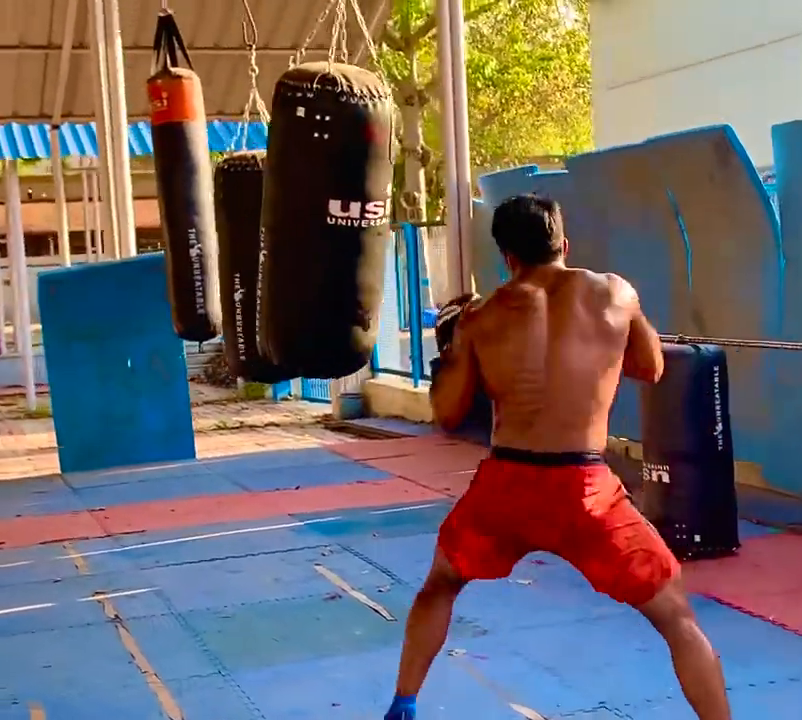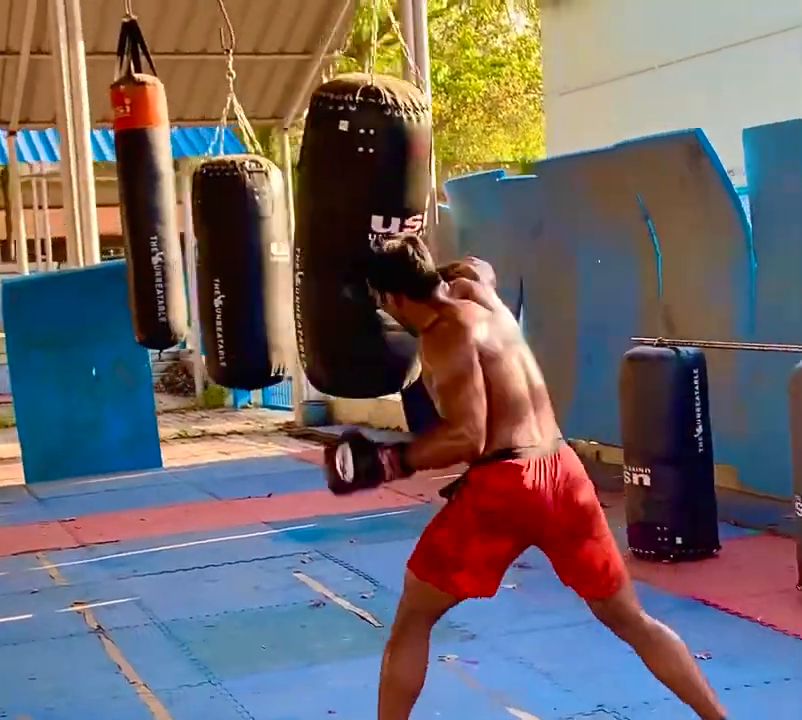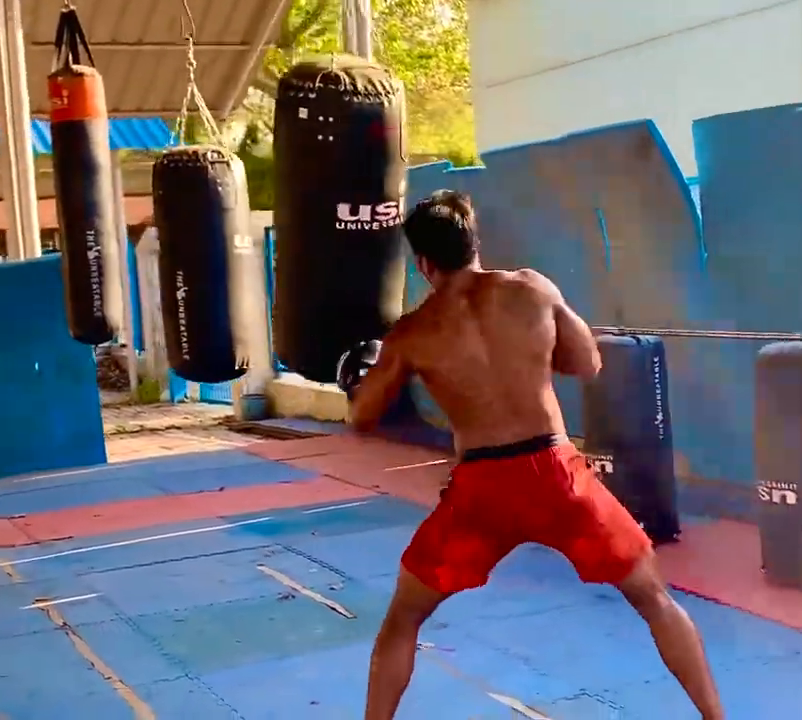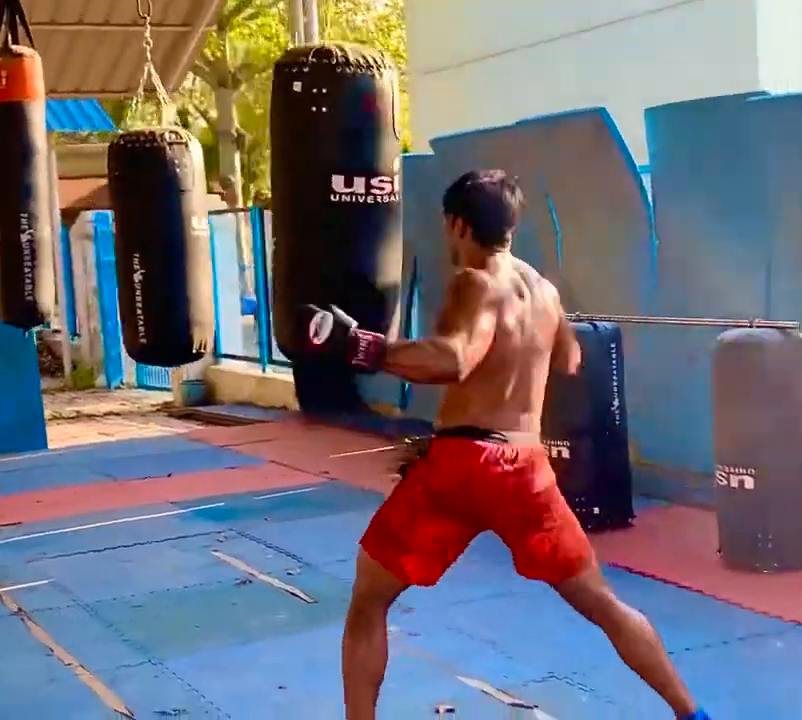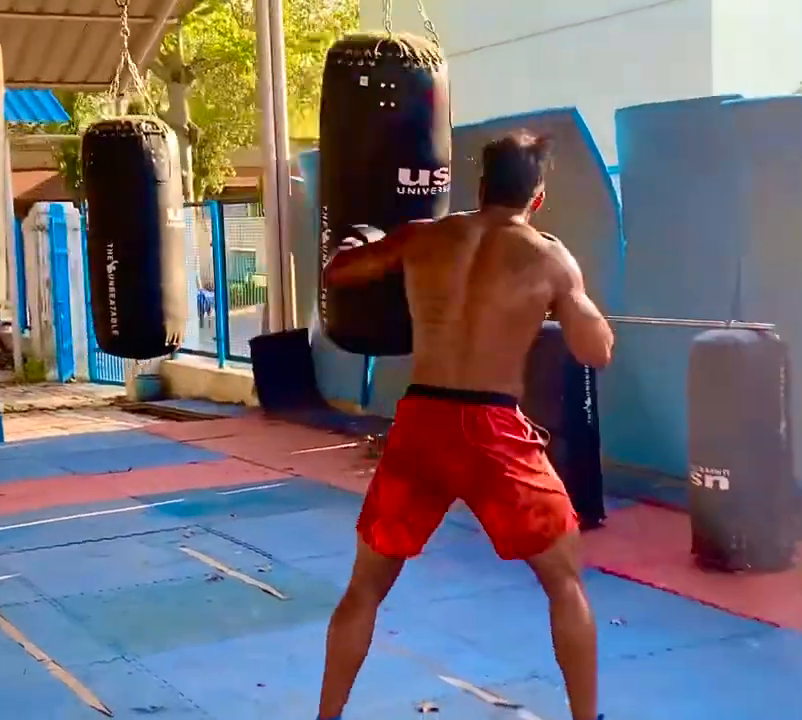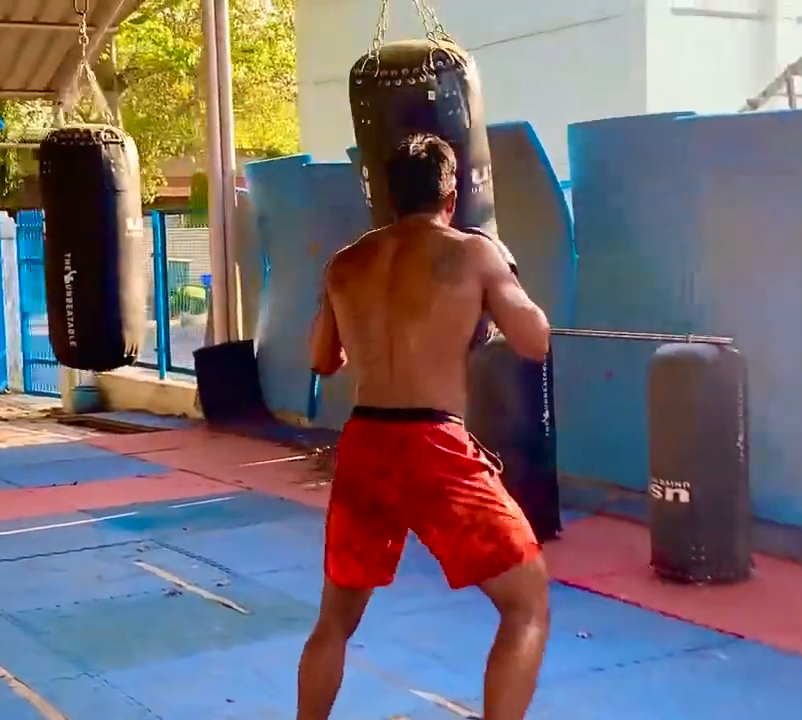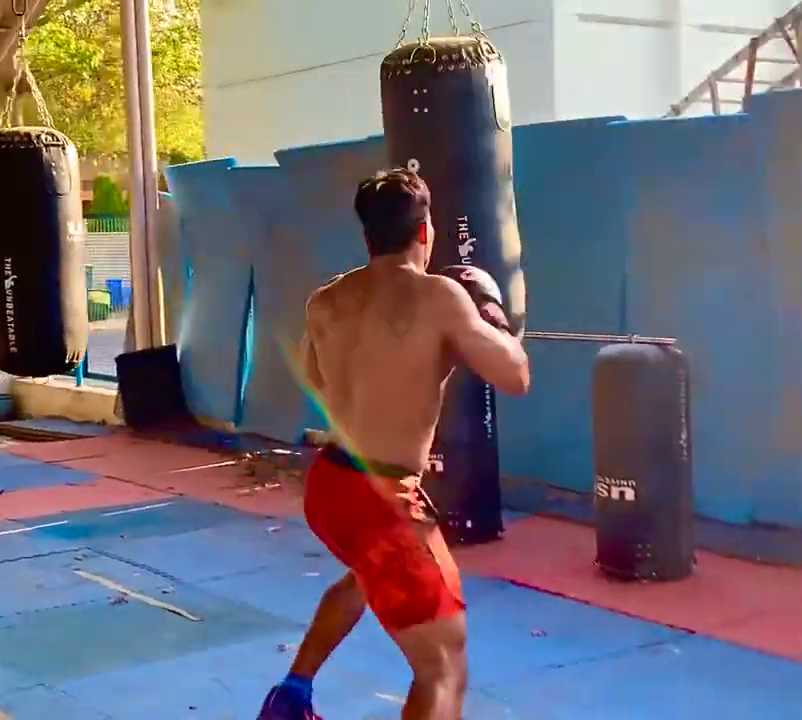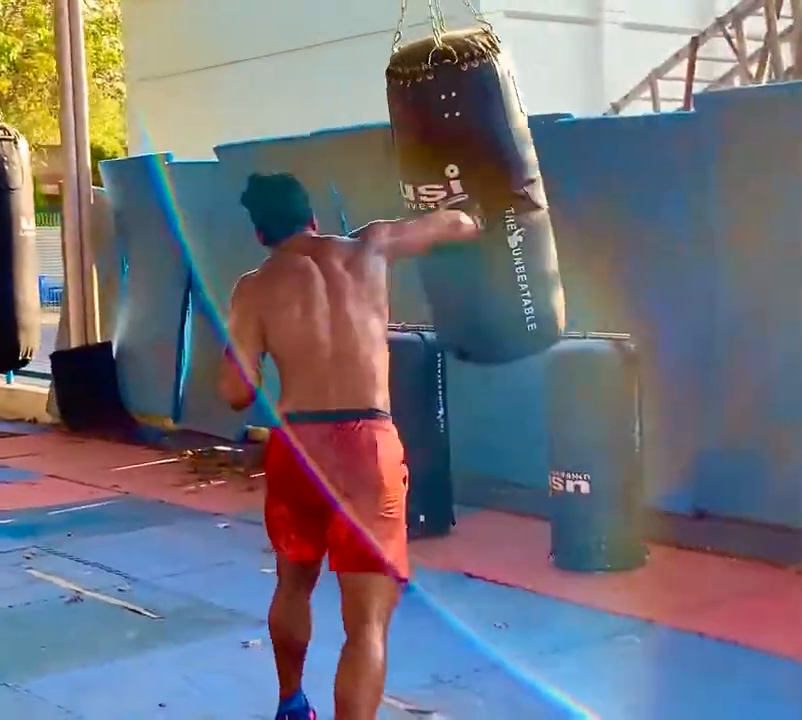
dt=0.3s
person 1, frame 1
left shoulder: (481, 320)
right shoulder: (615, 294)
left elbow: (447, 415)
right elbow: (652, 369)
left wrist: (452, 351)
left hip: (505, 485)
right hip: (584, 490)
left knee: (440, 584)
right knee: (677, 617)
person 1, frame 2
left shoulder: (444, 338)
right shoulder: (476, 283)
left elbow: (468, 438)
left wrist: (386, 461)
left hip: (500, 488)
right hip: (563, 478)
left knee: (411, 623)
right knee: (631, 619)
person 1, frame 3
left shoulder: (410, 334)
right shoulder: (532, 289)
left elbow: (362, 416)
right elbow: (589, 364)
left wrist: (356, 377)
left hip: (483, 487)
right hip: (558, 473)
left knee: (403, 615)
right knee: (652, 596)
person 1, frame 4
left shoulder: (474, 284)
right shoulder: (544, 290)
left elbow: (449, 363)
right elbow: (569, 362)
left wrist: (363, 347)
left hip: (457, 464)
right hip: (525, 471)
left knee: (368, 601)
right knee: (599, 603)
person 1, frame 5
left shoulder: (422, 238)
right shoulder: (549, 257)
left elbow: (335, 274)
right elbow: (597, 352)
left wrist: (354, 243)
right wrist: (568, 282)
left hip: (419, 425)
right hip: (495, 433)
left knee: (365, 587)
right knee: (564, 582)
person 1, frame 6
left shoulder: (343, 266)
right shoulder: (473, 254)
left elbow: (322, 364)
right elbow: (535, 344)
right wrist: (504, 270)
left hip: (361, 452)
right hip: (434, 453)
left knee: (337, 616)
right knee: (528, 604)
person 1, frame 7
left shoulder: (326, 301)
right shoulder: (438, 297)
right elbow: (515, 378)
right wrist: (488, 304)
left hip: (328, 483)
right hip: (380, 499)
left knee: (368, 578)
right knee: (444, 663)
person 1, frame 8
left shoulder: (251, 288)
right shoulder: (366, 247)
left elbow: (236, 392)
right elbow: (458, 226)
right wrist: (462, 217)
left hip: (293, 450)
right hip: (363, 446)
left knee: (293, 581)
right knee: (367, 620)
